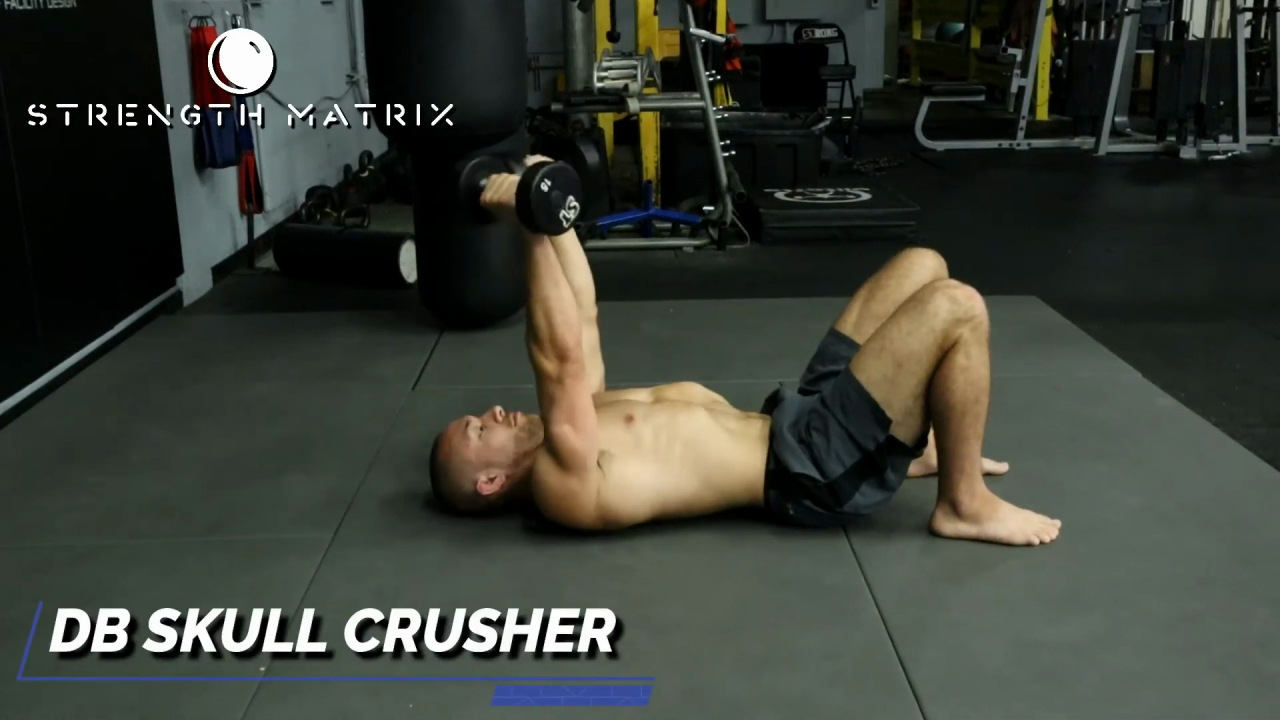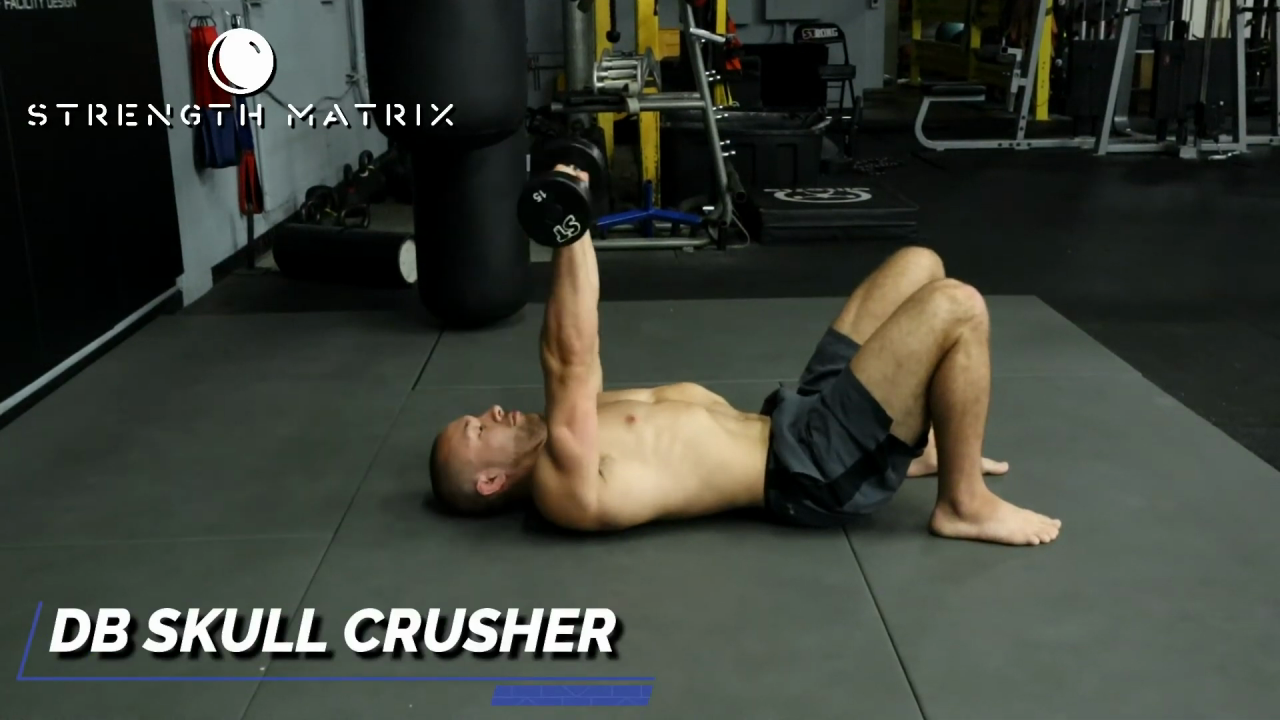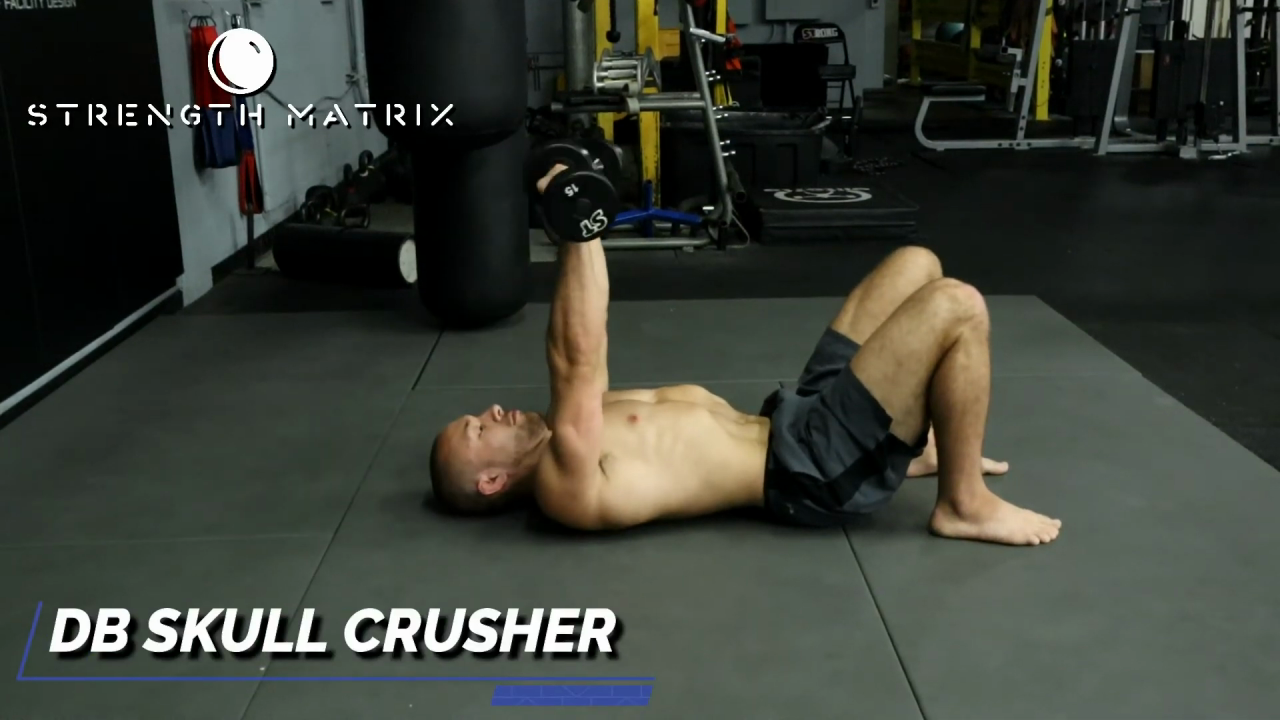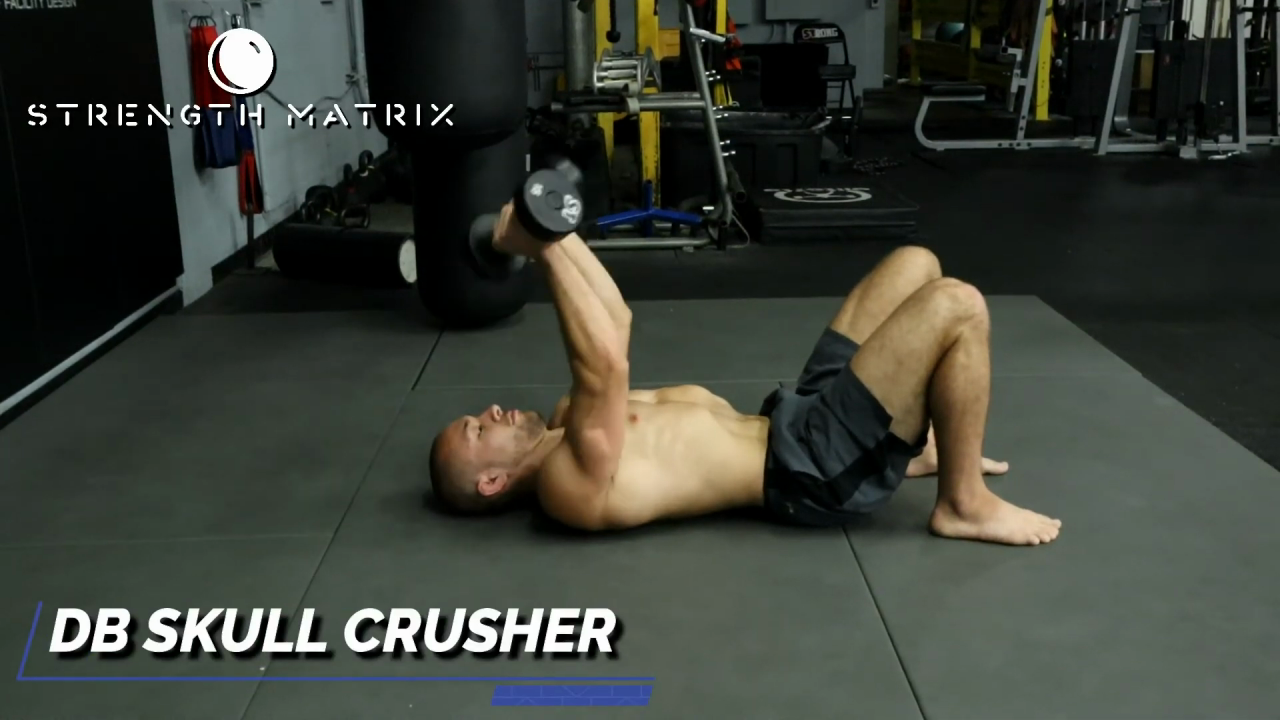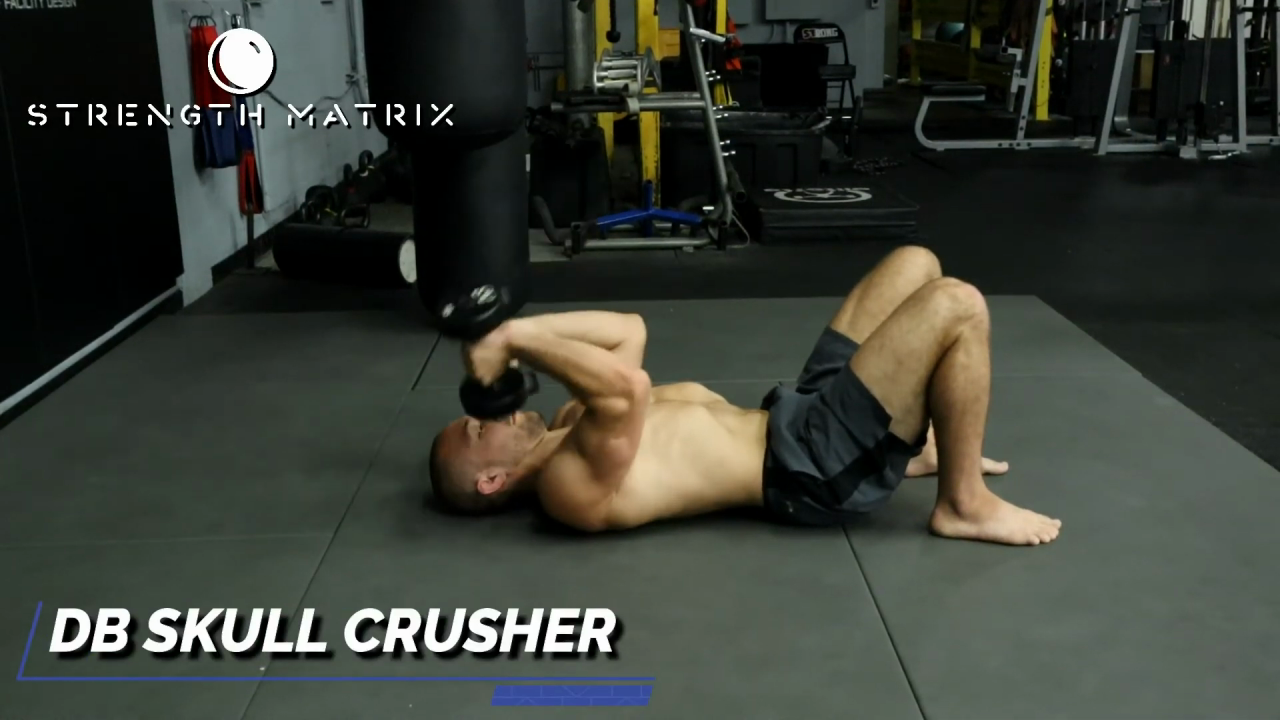
dt=0.4s
person 1, frame 1
left shoulder: (572, 432)
right shoulder: (564, 486)
left elbow: (580, 321)
right elbow: (561, 358)
right wrist: (536, 224)
left hip: (794, 418)
right hip: (818, 467)
left knee: (922, 265)
right knee: (957, 307)
left ankle: (920, 445)
right ankle: (965, 504)
person 1, frame 2
left shoulder: (561, 439)
right shoulder: (565, 487)
right elbow: (569, 359)
left hip: (794, 417)
right hip: (817, 466)
left knee: (919, 264)
right knee: (957, 306)
left ankle: (920, 444)
right ankle: (964, 504)
person 1, frame 3
left shoulder: (559, 434)
right shoulder: (567, 488)
right elbow: (577, 359)
left hip: (793, 416)
right hip: (817, 466)
left knee: (917, 263)
right knee: (958, 305)
left ankle: (917, 446)
right ankle: (963, 503)
person 1, frame 4
left shoulder: (560, 432)
right shoulder: (570, 486)
left elbow: (612, 326)
right elbow: (606, 369)
left wrist: (552, 235)
right wrist: (548, 250)
left hip: (795, 418)
right hip: (817, 465)
left knee: (915, 263)
right knee: (957, 305)
left ankle: (919, 445)
right ankle: (964, 504)
person 1, frame 5
left shoulder: (569, 426)
right shoulder: (572, 487)
left elbow: (630, 332)
right elbow: (629, 387)
left wrist: (518, 333)
right wrist: (512, 340)
left hip: (796, 414)
right hip: (818, 467)
left knee: (916, 264)
right knee: (957, 306)
left ankle: (919, 445)
right ankle: (964, 504)
